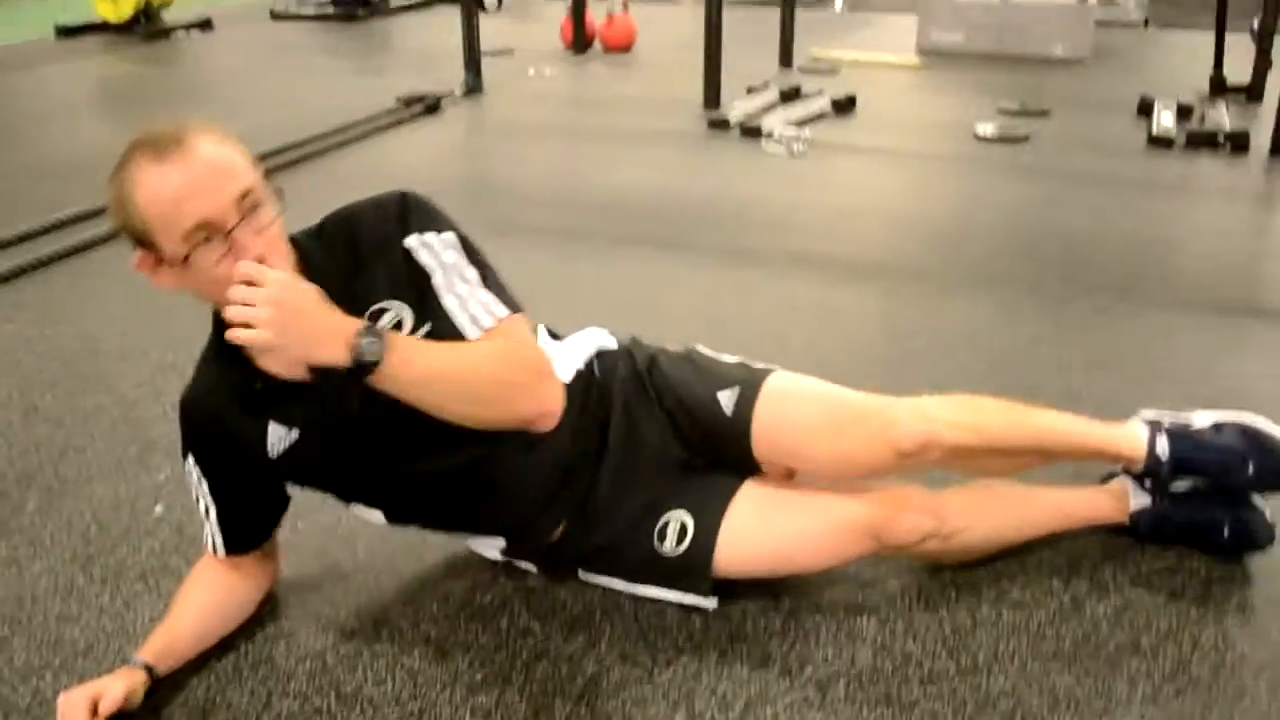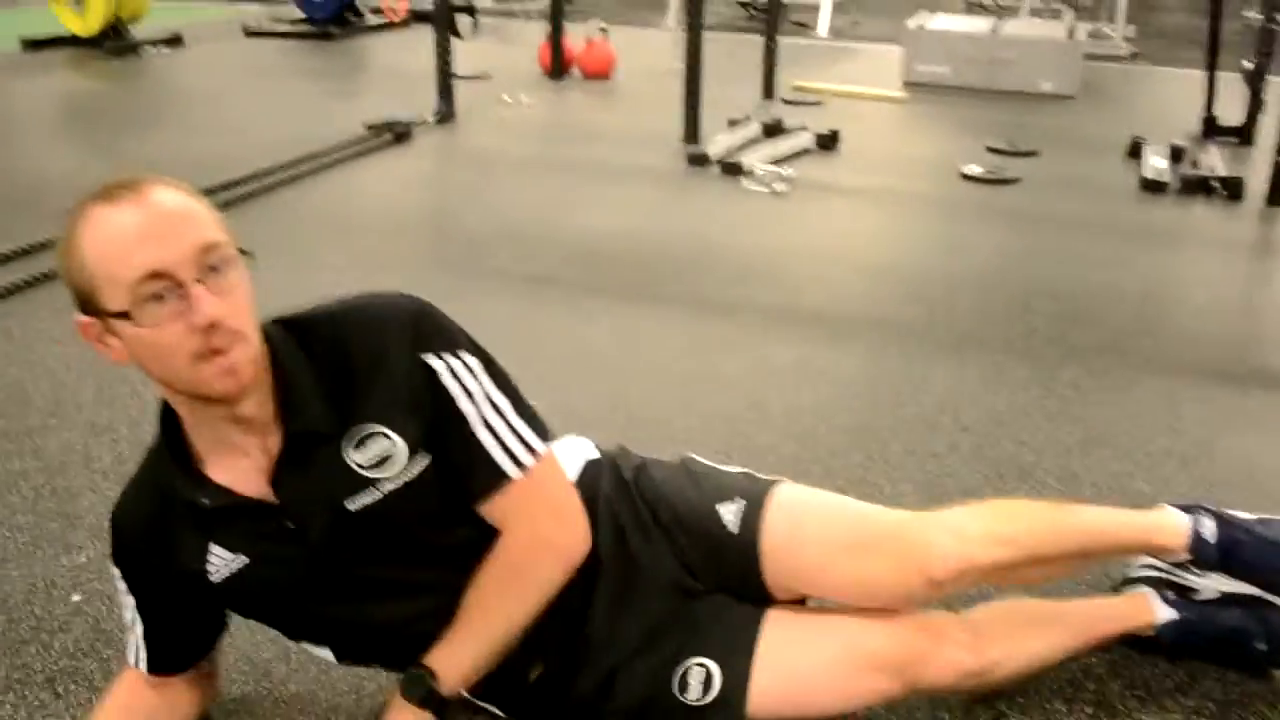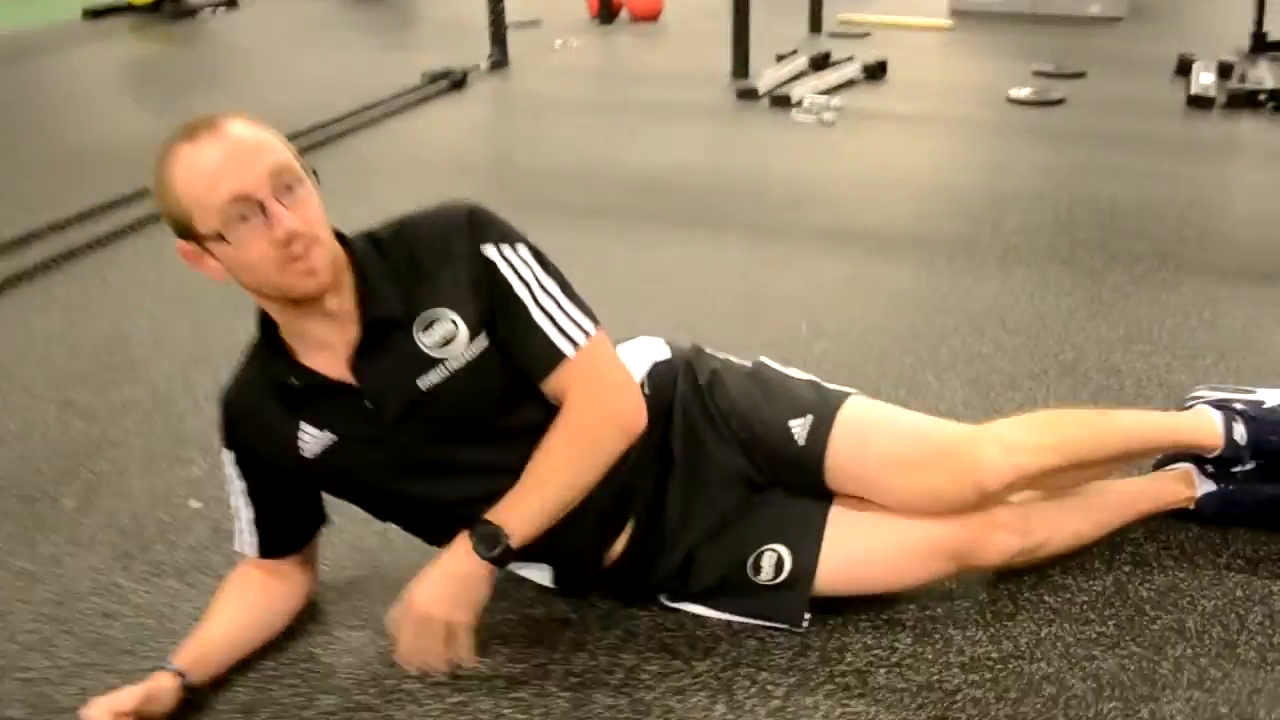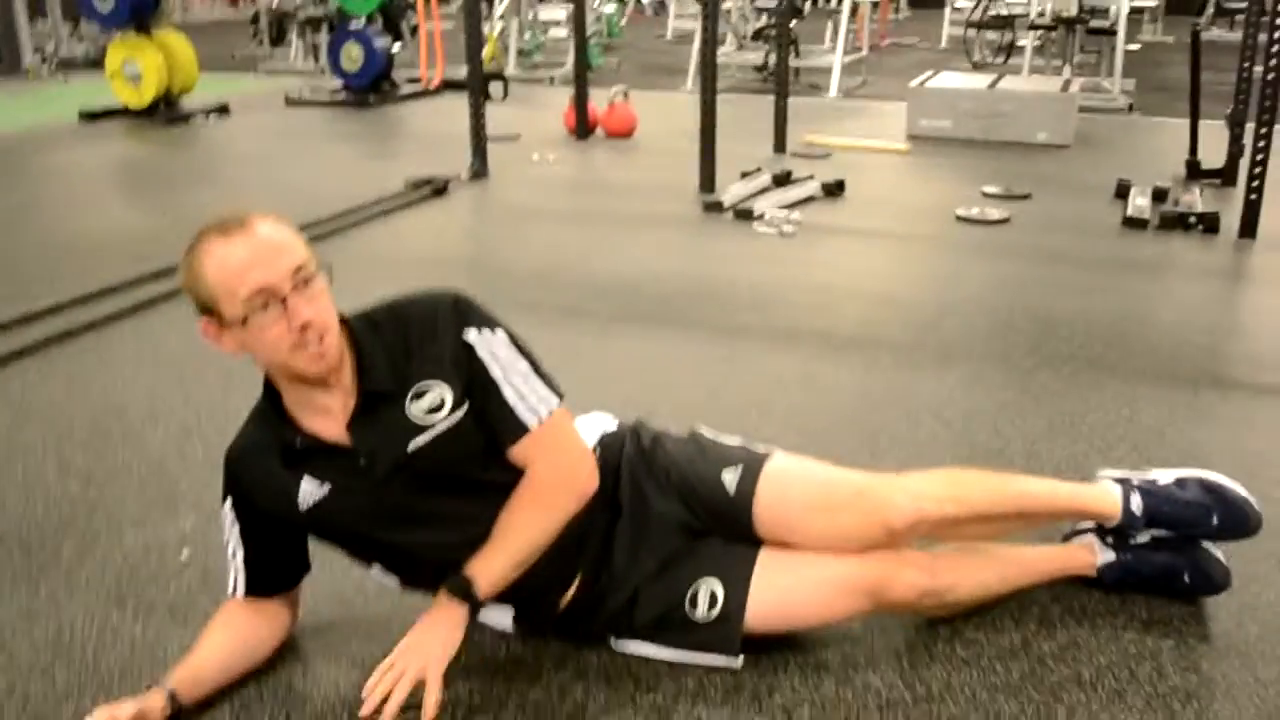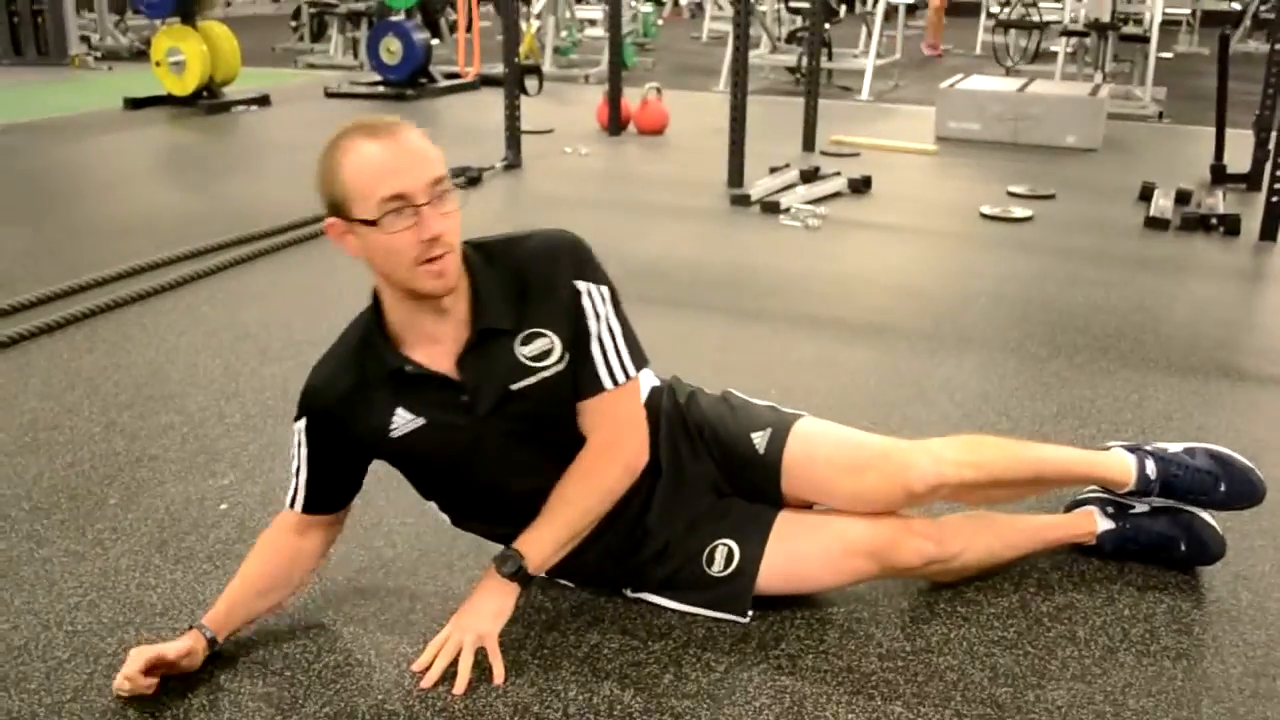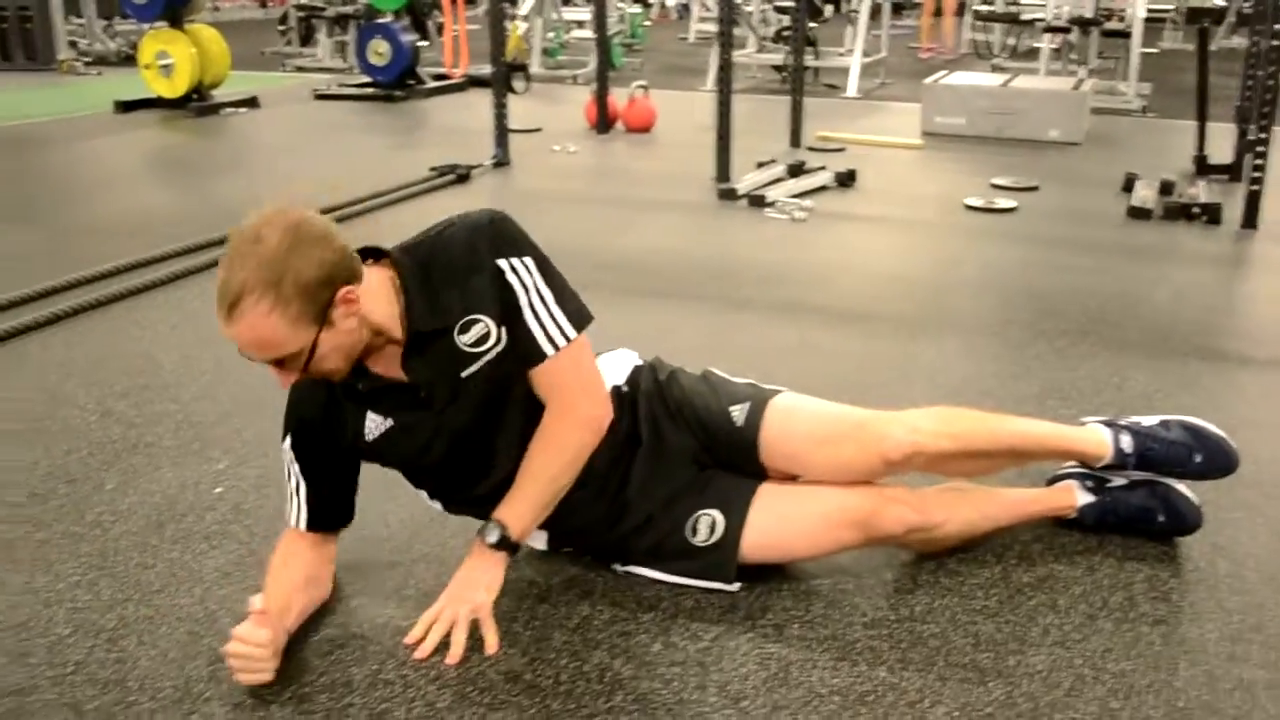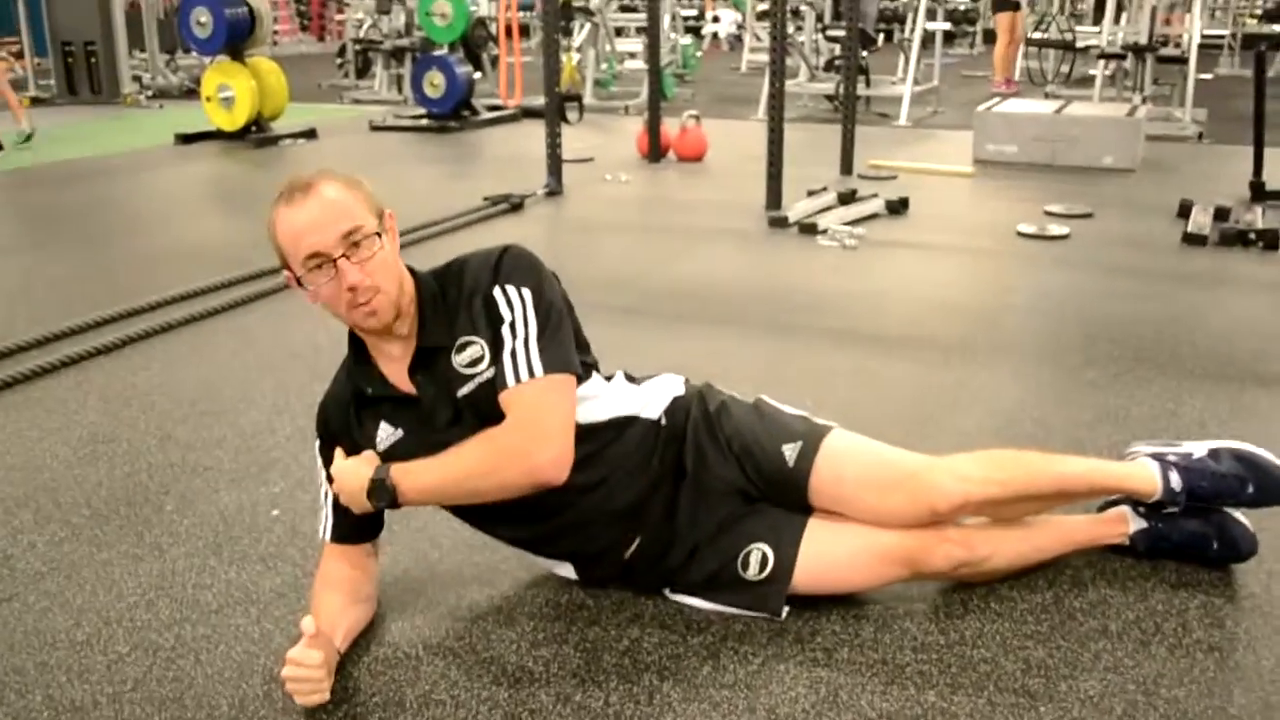
dt=0.7s
person 1, frame 1
left shoulder: (388, 232)
right shoulder: (224, 415)
left elbow: (532, 392)
right elbow: (241, 562)
left wrist: (350, 345)
left hip: (628, 398)
right hip: (593, 521)
left knee: (894, 441)
right knee: (897, 522)
left ankle: (1150, 443)
right ankle: (1137, 510)
person 1, frame 2
left shoulder: (387, 343)
right shoulder: (163, 525)
left elbow: (546, 525)
left hip: (626, 522)
left knee: (918, 565)
right ankle: (1160, 616)
person 1, frame 3
left shoulder: (455, 244)
right shoulder: (264, 420)
left elbow: (610, 404)
right elbow: (279, 567)
left wrist: (477, 554)
left hip: (689, 417)
right hip: (656, 555)
left knee: (968, 475)
right knee: (972, 542)
person 1, frame 4
left shoulder: (432, 328)
right shoulder: (259, 473)
left elbow: (566, 466)
right elbow: (262, 607)
left wrist: (449, 608)
left hip: (637, 480)
right hip: (600, 597)
left knee: (883, 514)
right knee: (890, 583)
left ankle: (1120, 499)
right ankle: (1101, 560)
person 1, frame 5
left shoulder: (553, 268)
right shoulder: (348, 393)
left elbow: (618, 442)
right elbow: (307, 525)
left wrist: (505, 579)
right wrist: (202, 638)
left hip: (682, 439)
right hip: (630, 551)
left knee: (905, 476)
right knee: (898, 549)
left ankle: (1127, 469)
right ankle: (1099, 531)
person 1, frame 6
left shoulder: (478, 252)
right shoulder: (323, 411)
left elbow: (580, 405)
right elbow: (314, 538)
left wrist: (490, 550)
right wrist: (267, 628)
left hip: (654, 413)
right hip: (621, 519)
left knee: (881, 443)
right knee: (878, 516)
left ankle: (1104, 444)
right ankle: (1080, 500)
person 1, frame 7
left shoulder: (497, 281)
right shoulder: (349, 417)
left elbow: (541, 451)
right elbow: (350, 552)
left wrist: (389, 482)
right wrist: (322, 642)
left hip: (699, 441)
right hip: (670, 552)
left knee: (933, 494)
right knee: (930, 555)
left ankle: (1153, 478)
right ankle: (1130, 529)
